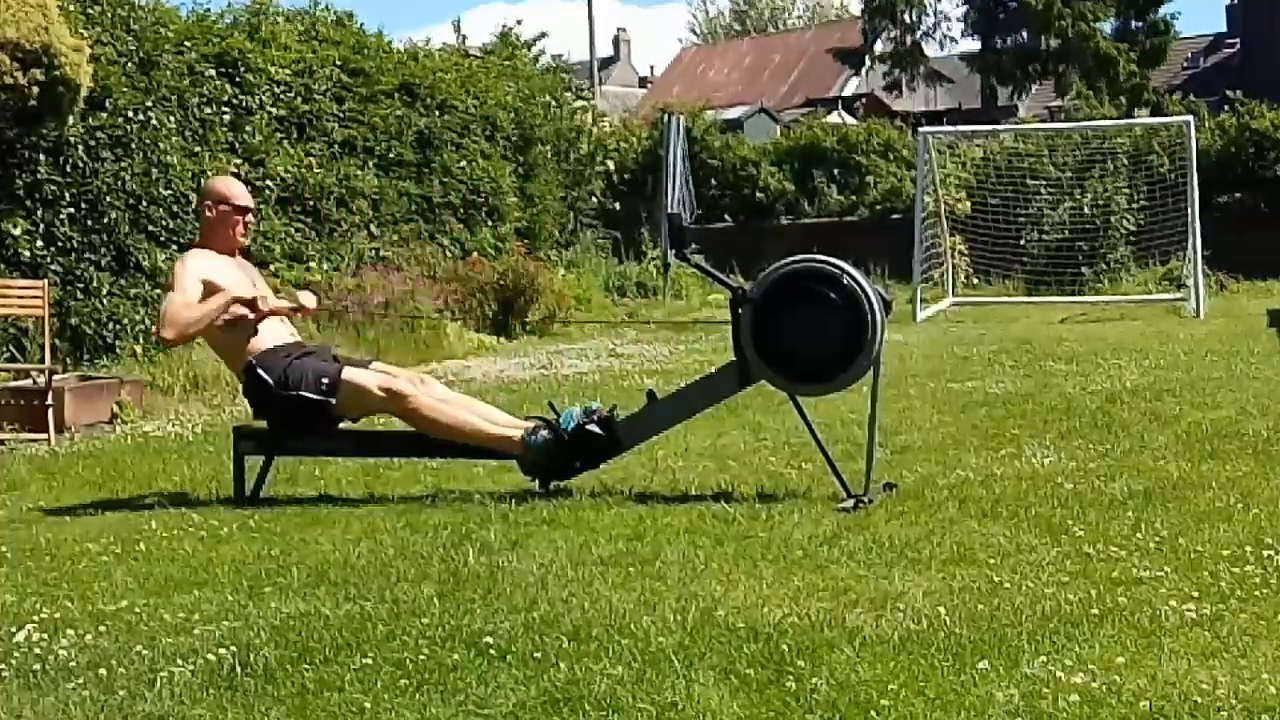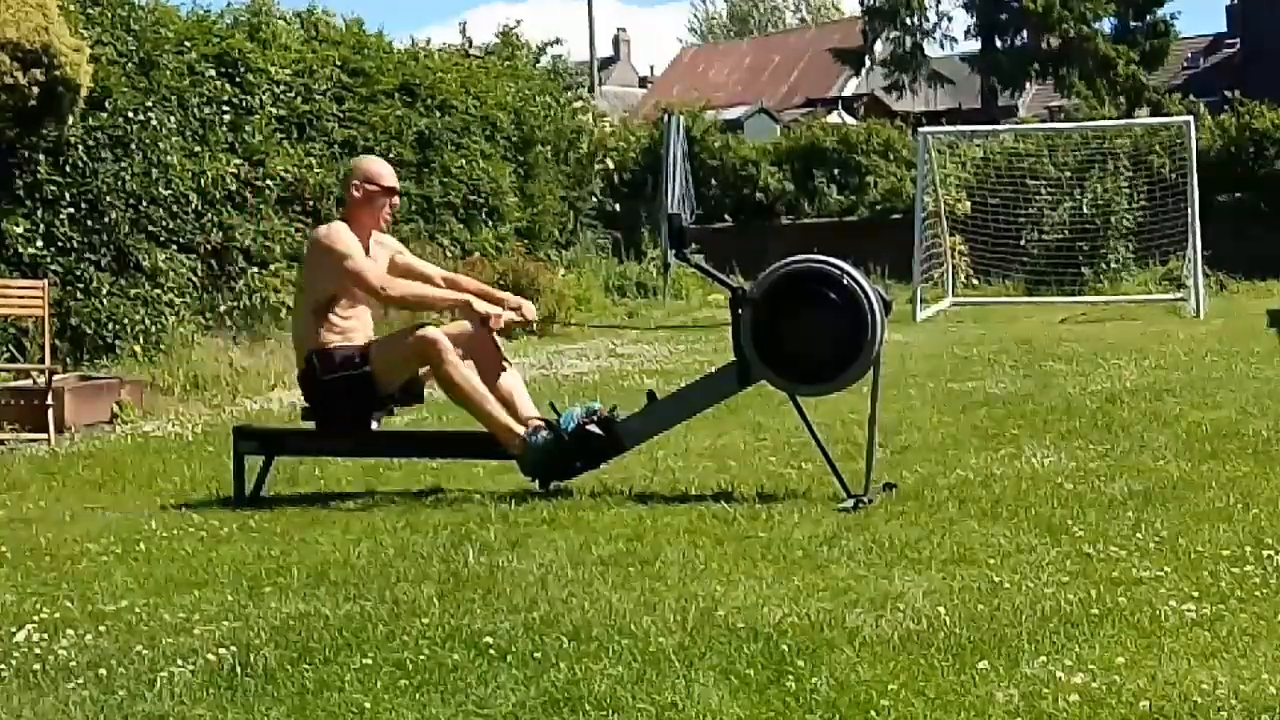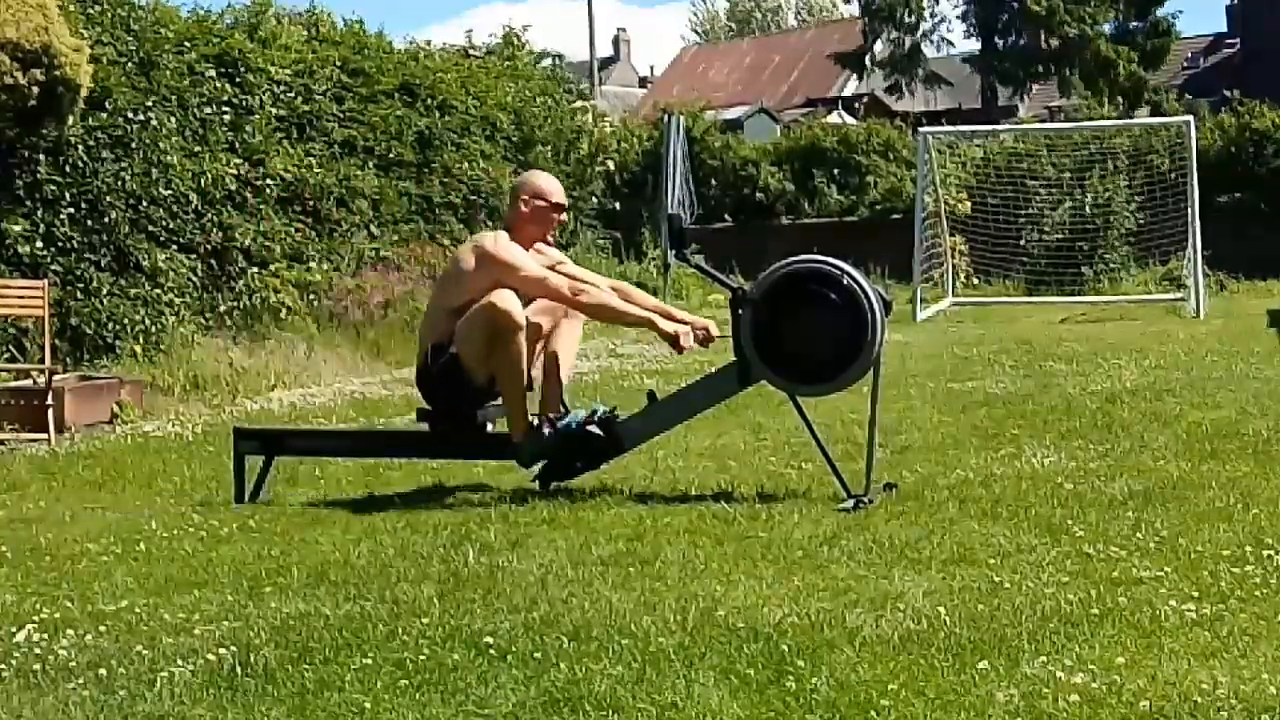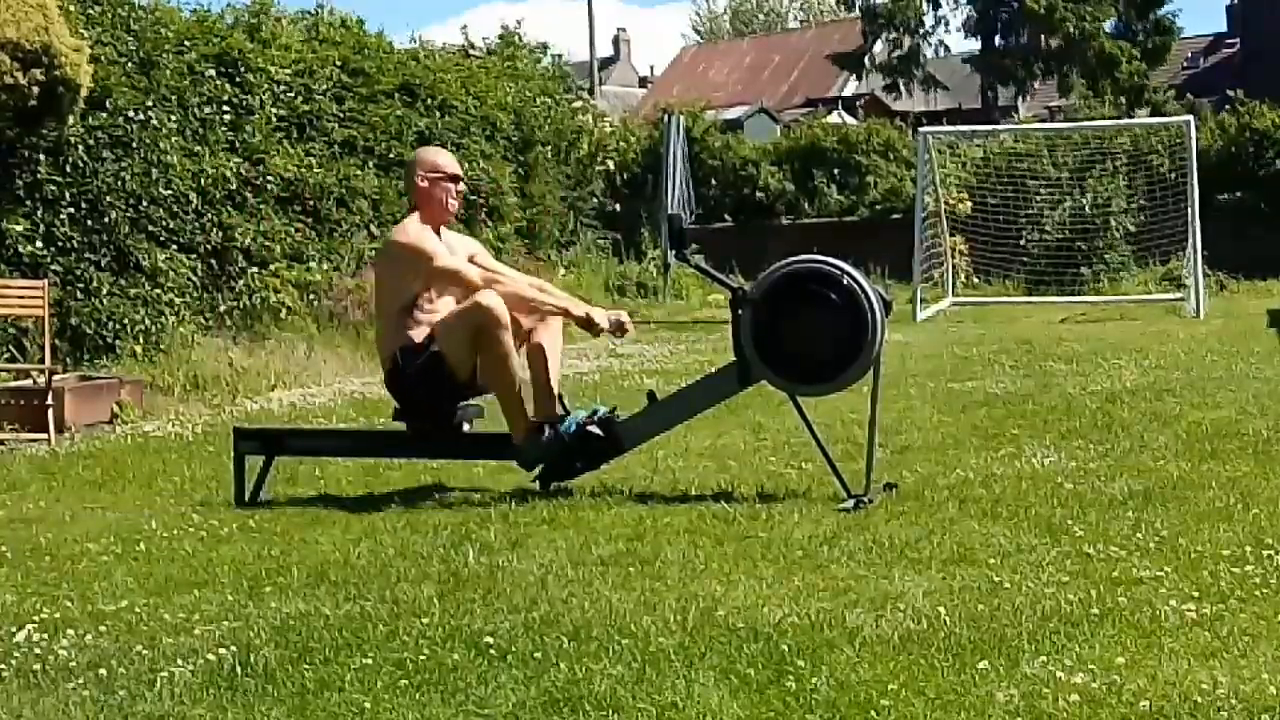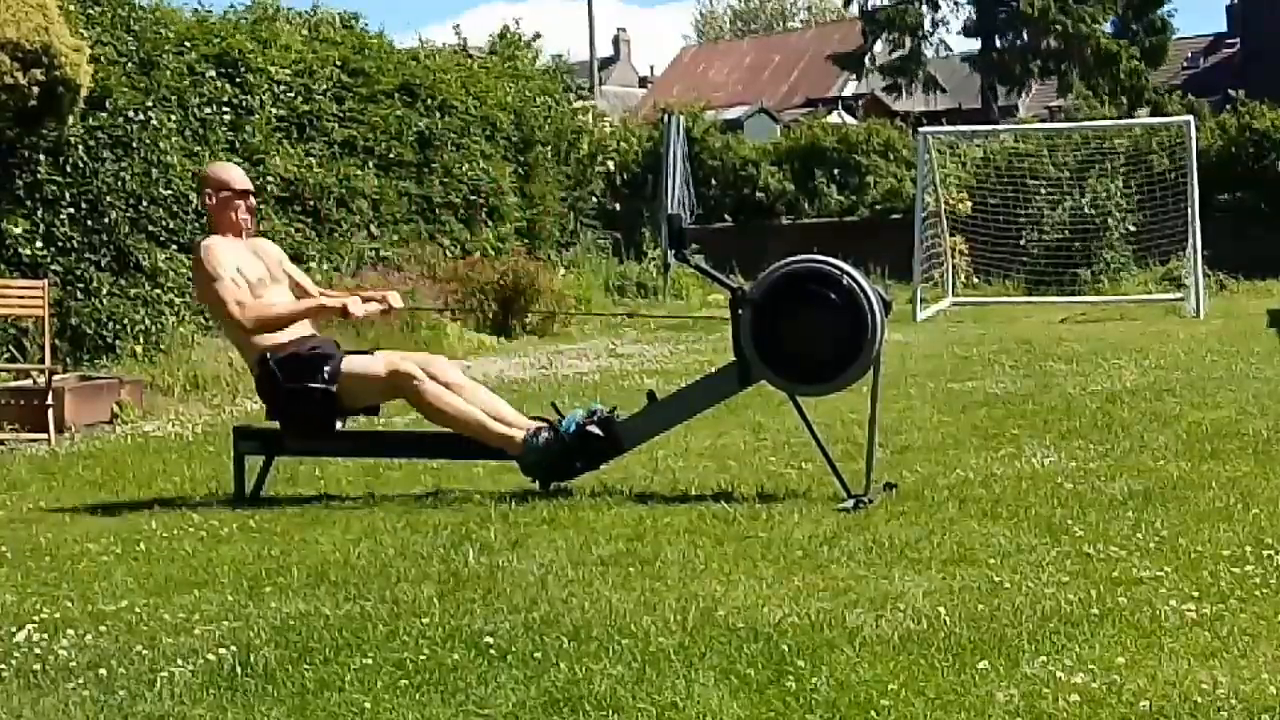
dt=0.5s
person 1, frame 1
left shoulder: (239, 263)
right shoulder: (193, 265)
right elbow: (168, 331)
left wrist: (289, 304)
right wrist: (236, 298)
left hip: (308, 360)
right hip: (276, 376)
left knee: (421, 381)
right knee: (394, 391)
left ankle: (538, 432)
right ankle: (524, 446)
person 1, frame 2
left shoulder: (381, 244)
right shoulder: (332, 238)
left elbow: (442, 278)
right elbow: (386, 290)
left wrist: (507, 299)
right wrist: (467, 302)
left hip: (365, 364)
right hip: (329, 375)
left knee: (479, 332)
right knee: (430, 339)
left ankle: (536, 427)
right ankle: (524, 444)
person 1, frame 3
left shoulder: (541, 256)
right shoulder: (493, 250)
left elbow: (611, 288)
right elbow: (576, 294)
left wrist: (682, 317)
right wrist: (654, 321)
left hip: (484, 372)
right hip: (444, 376)
left knee: (568, 308)
right knee: (503, 303)
left ankle: (549, 420)
right ankle: (522, 435)
person 1, frame 4
left shoulder: (460, 244)
right shoulder: (407, 240)
left elbow: (526, 282)
right elbow: (489, 284)
left wrist: (590, 311)
right wrist: (573, 309)
left hip: (450, 368)
right hip: (413, 376)
left knee: (543, 311)
right knee: (489, 304)
left ankle: (548, 421)
right ankle: (526, 439)
person 1, frame 5
left shoulder: (263, 248)
right shoulder: (215, 253)
left elbow: (314, 297)
right elbow: (246, 318)
left wrist: (367, 299)
right wrist: (330, 305)
left hip: (316, 354)
right hip: (287, 374)
left knee: (437, 367)
right knee: (405, 374)
left ankle: (543, 432)
right ankle: (527, 444)
